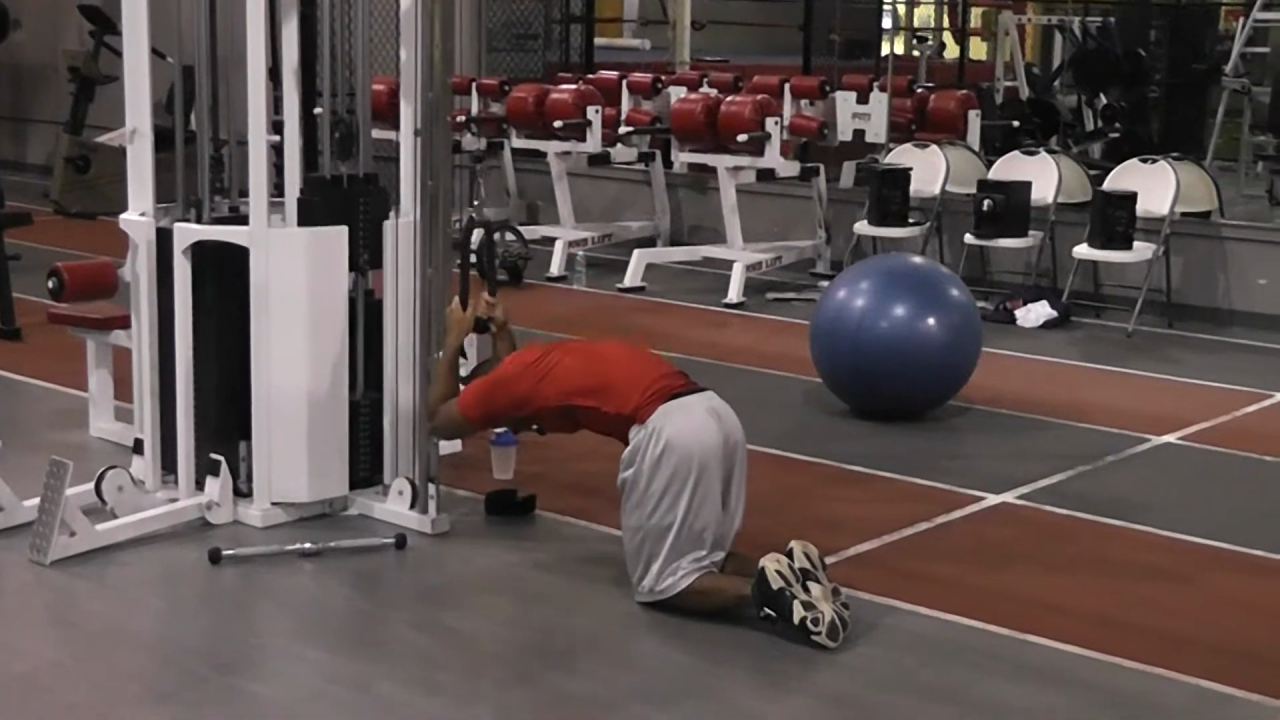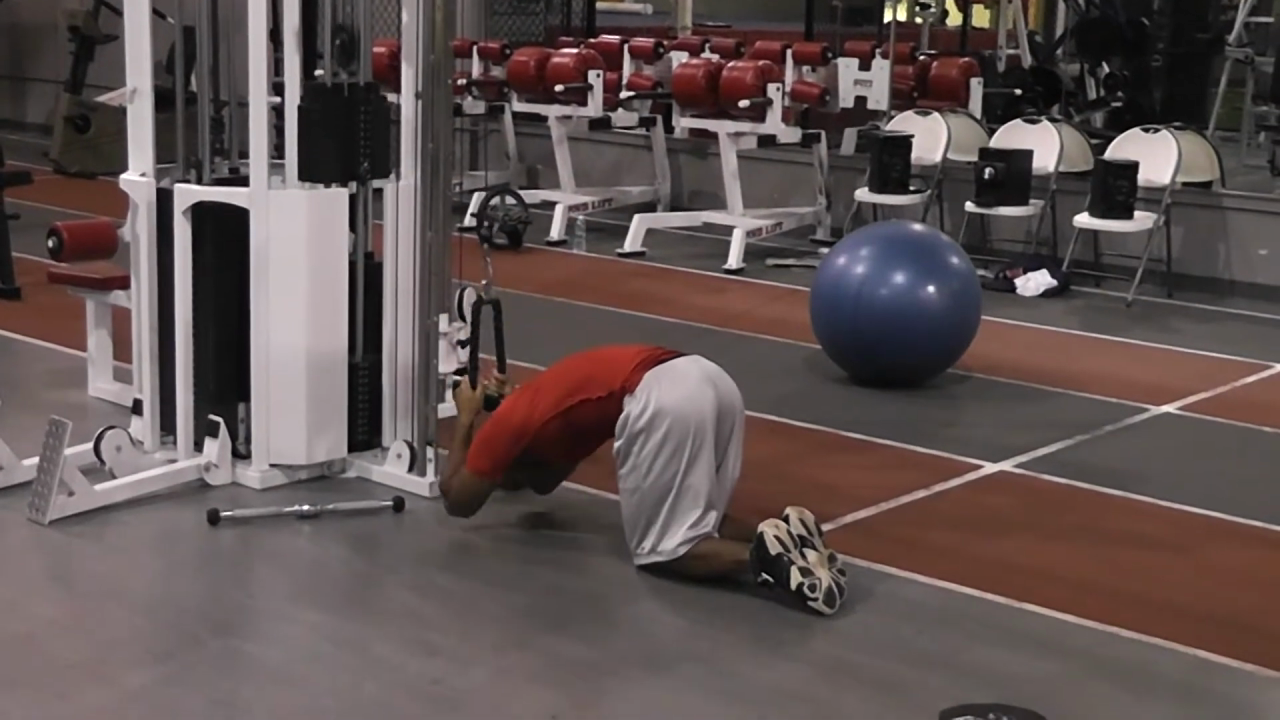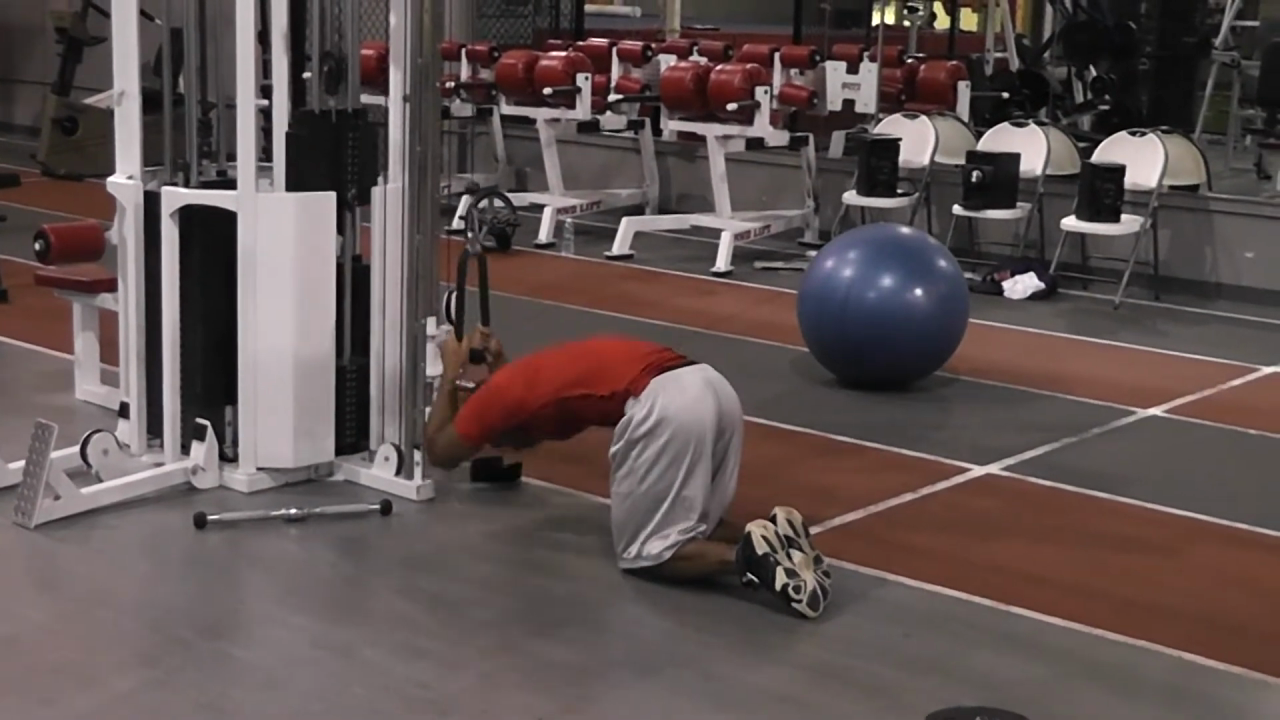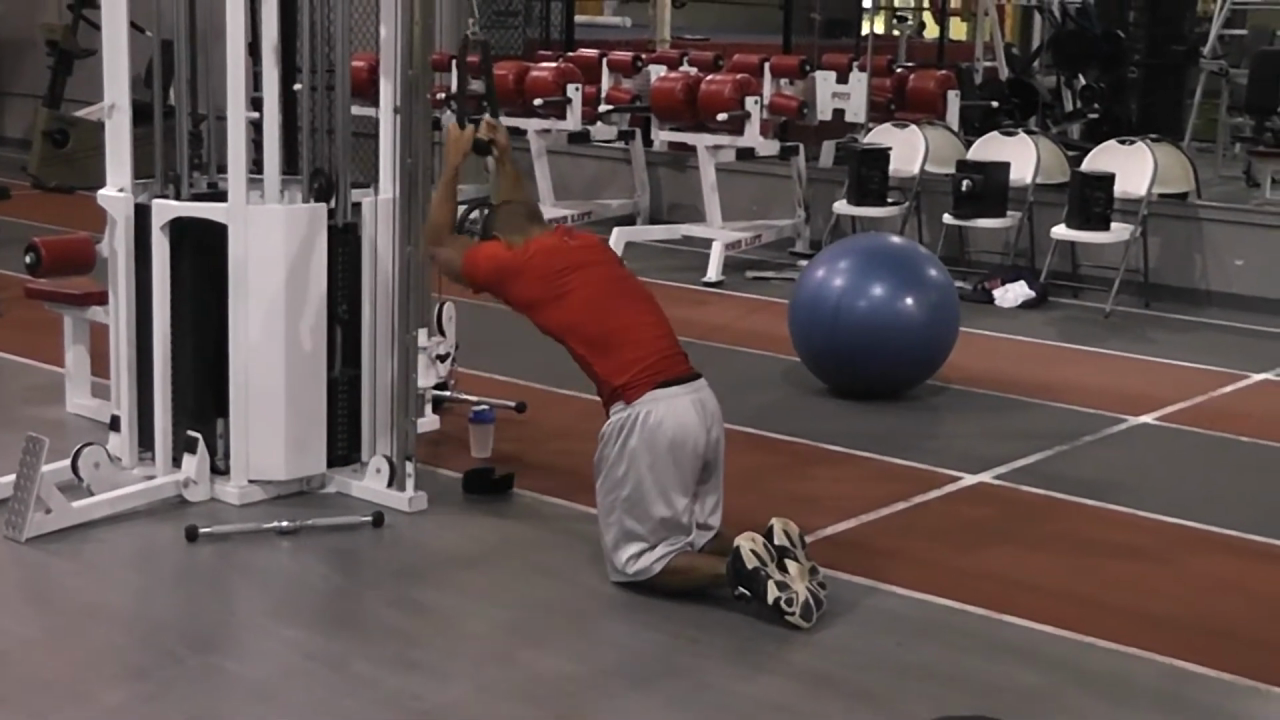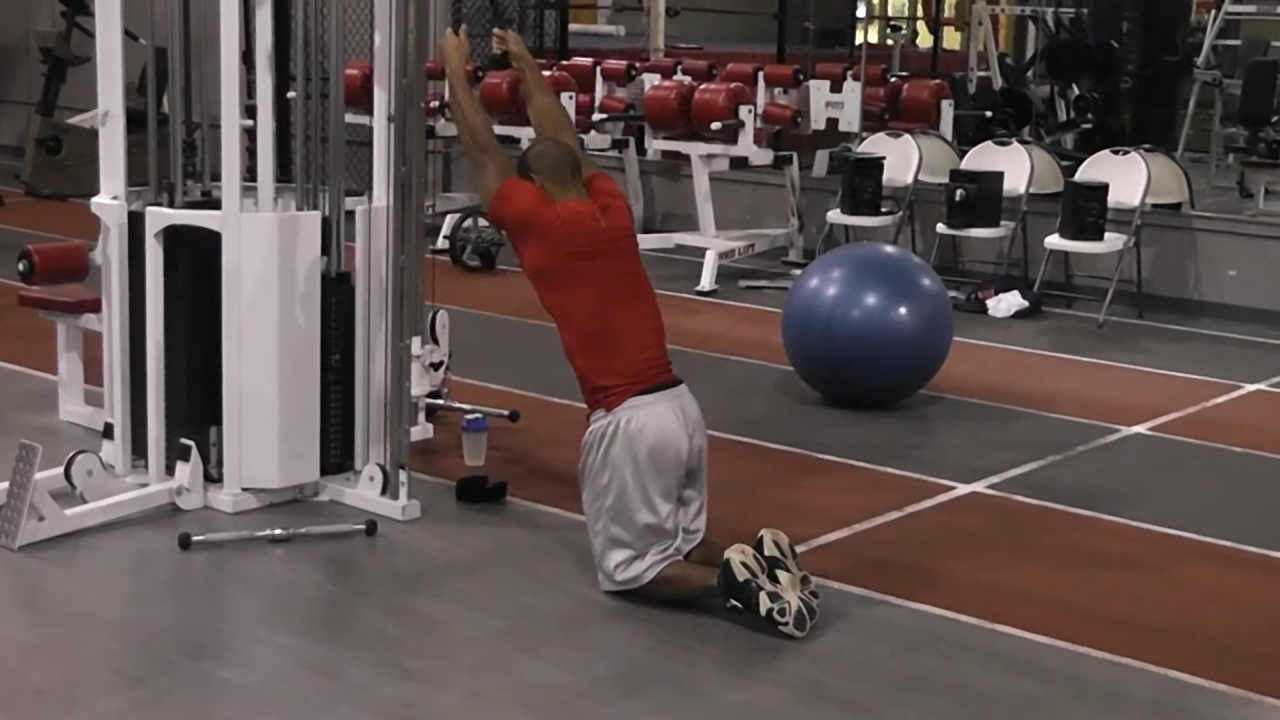
dt=1s
person 1, frame 1
left shoulder: (505, 379)
right shoulder: (545, 357)
left elbow: (439, 421)
left wrist: (454, 340)
right wrist: (501, 332)
left hip: (667, 432)
right hip: (716, 413)
left knee: (660, 585)
right knee: (701, 556)
left ankle: (762, 588)
right ankle: (787, 567)
person 1, frame 2
left shoulder: (505, 425)
right shoulder: (540, 403)
left elbow: (456, 500)
right elbow: (547, 480)
left wrist: (465, 420)
left hip: (661, 400)
right hip: (710, 378)
left knee: (660, 550)
right knee: (695, 521)
left ankle: (761, 555)
right ankle: (782, 532)
person 1, frame 3
left shoulder: (498, 392)
right shoulder: (533, 372)
left elbow: (439, 452)
right elbow: (525, 416)
left wrist: (450, 377)
left hip: (664, 406)
right hip: (712, 386)
left knee: (643, 553)
right knee: (691, 525)
left ankle: (747, 554)
right ankle: (772, 531)
person 1, frame 4
left shoulder: (516, 262)
right shoulder: (583, 241)
left elbow: (440, 245)
right elbow: (525, 222)
left wrist: (452, 163)
right wrist: (503, 159)
left hip: (648, 416)
right hip: (700, 399)
left knee: (634, 562)
right knee: (693, 539)
left ankle: (738, 568)
right ankle: (768, 547)
person 1, frame 5
left shoulder: (541, 223)
right shoulder: (613, 208)
left elbow: (482, 149)
right elbow: (565, 143)
left wrist: (456, 70)
right wrist: (525, 65)
left hip: (627, 422)
right hip: (679, 405)
left knee: (627, 568)
right knee: (680, 544)
left ankle: (731, 581)
right ankle: (758, 558)
